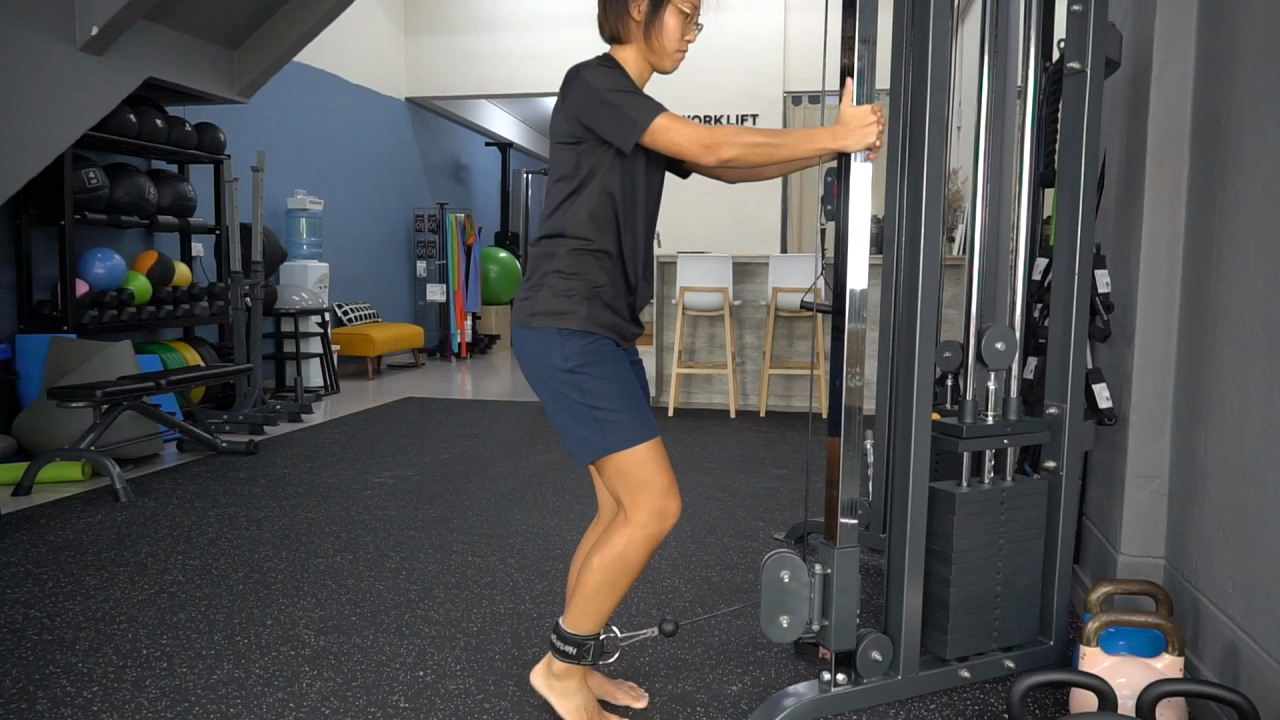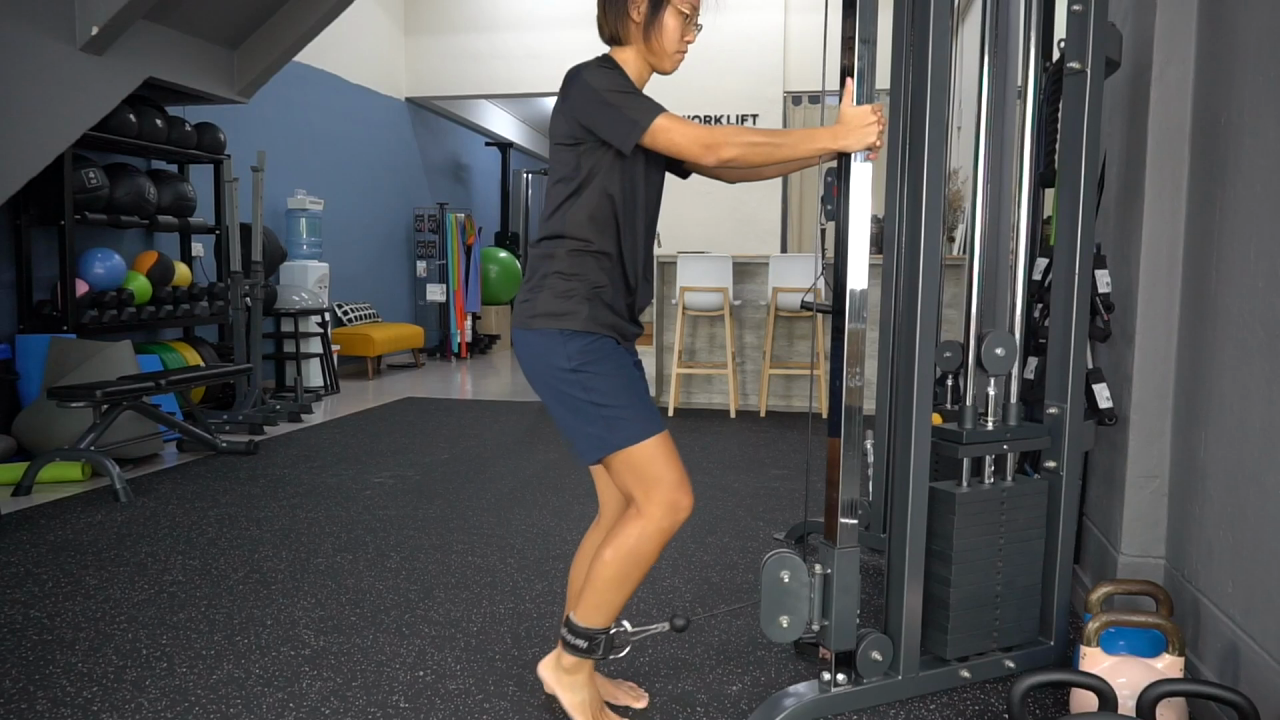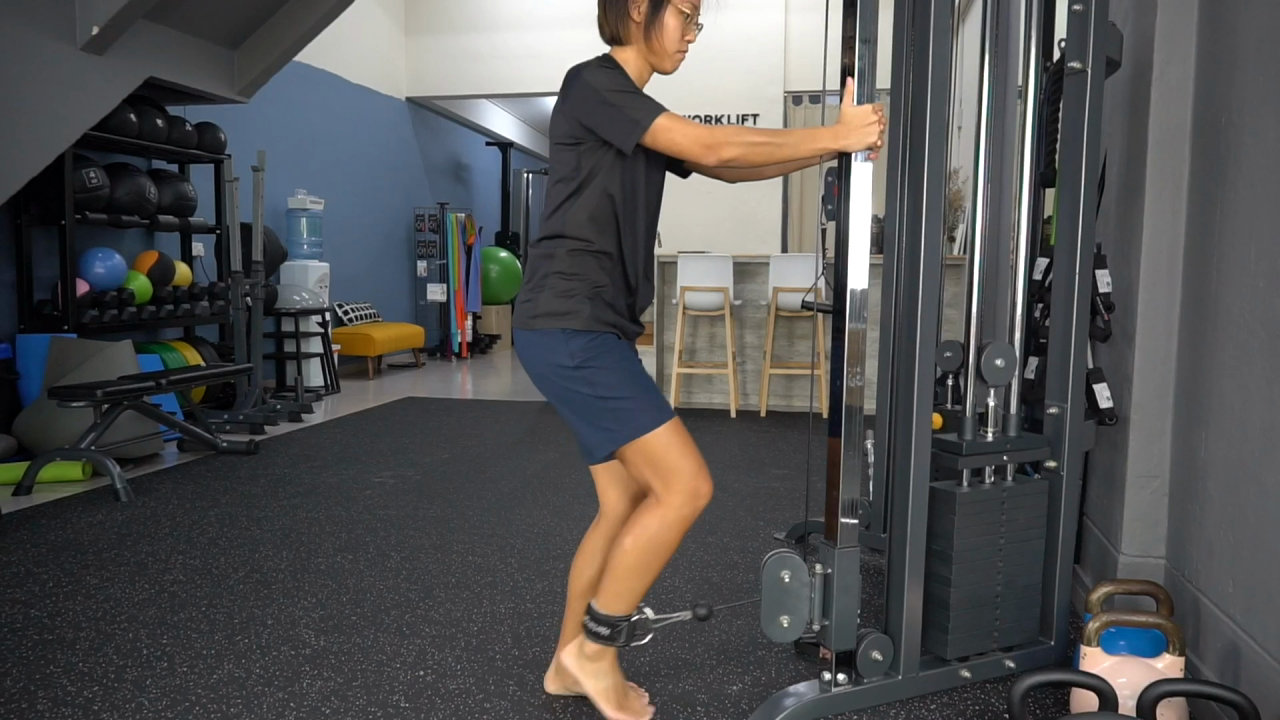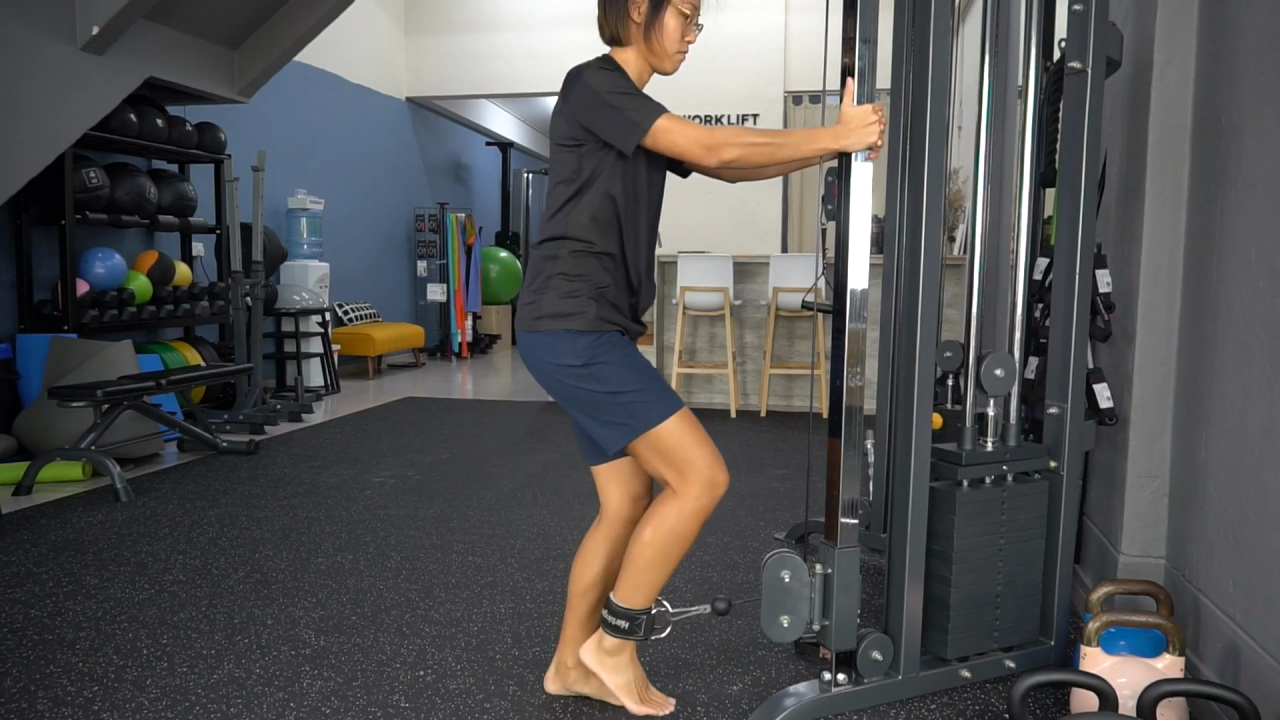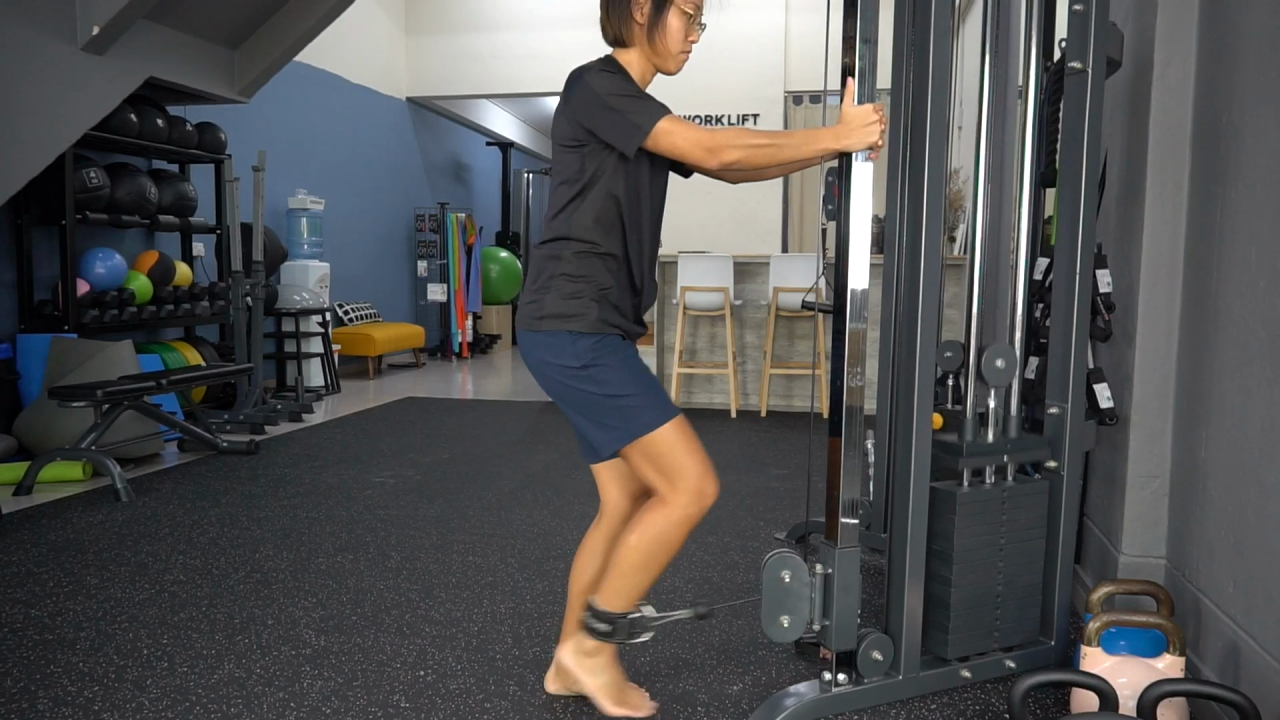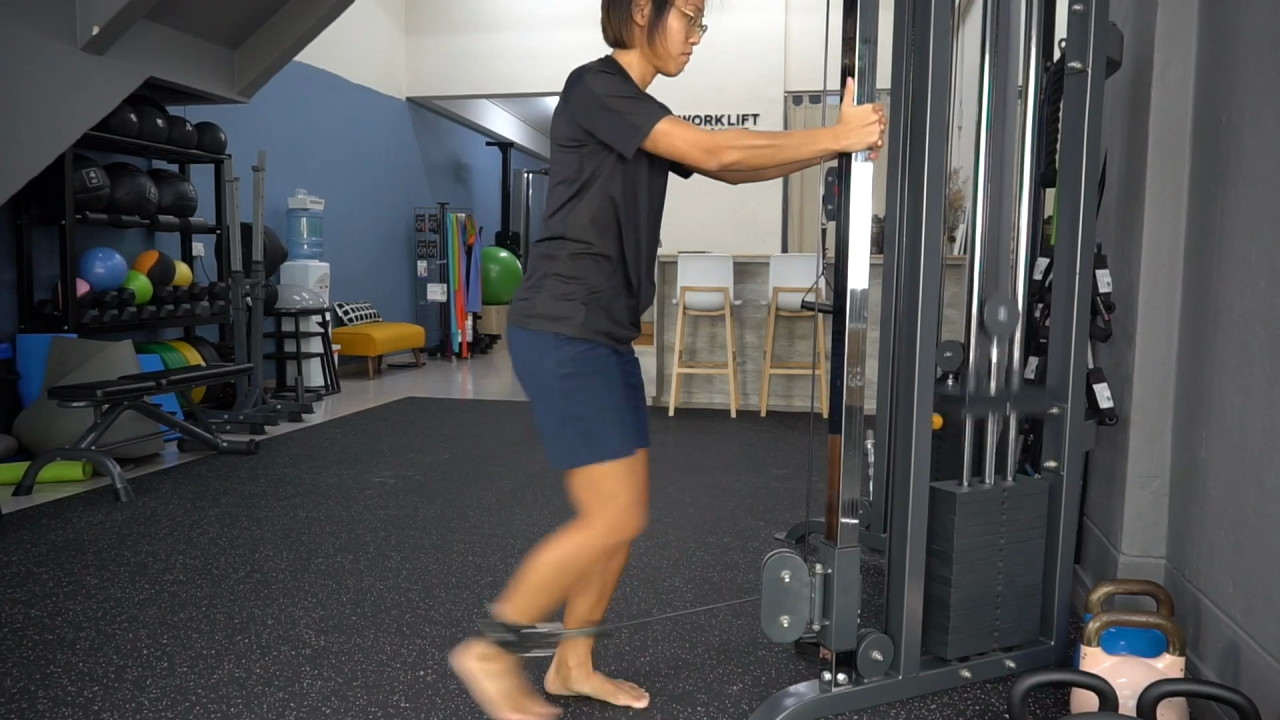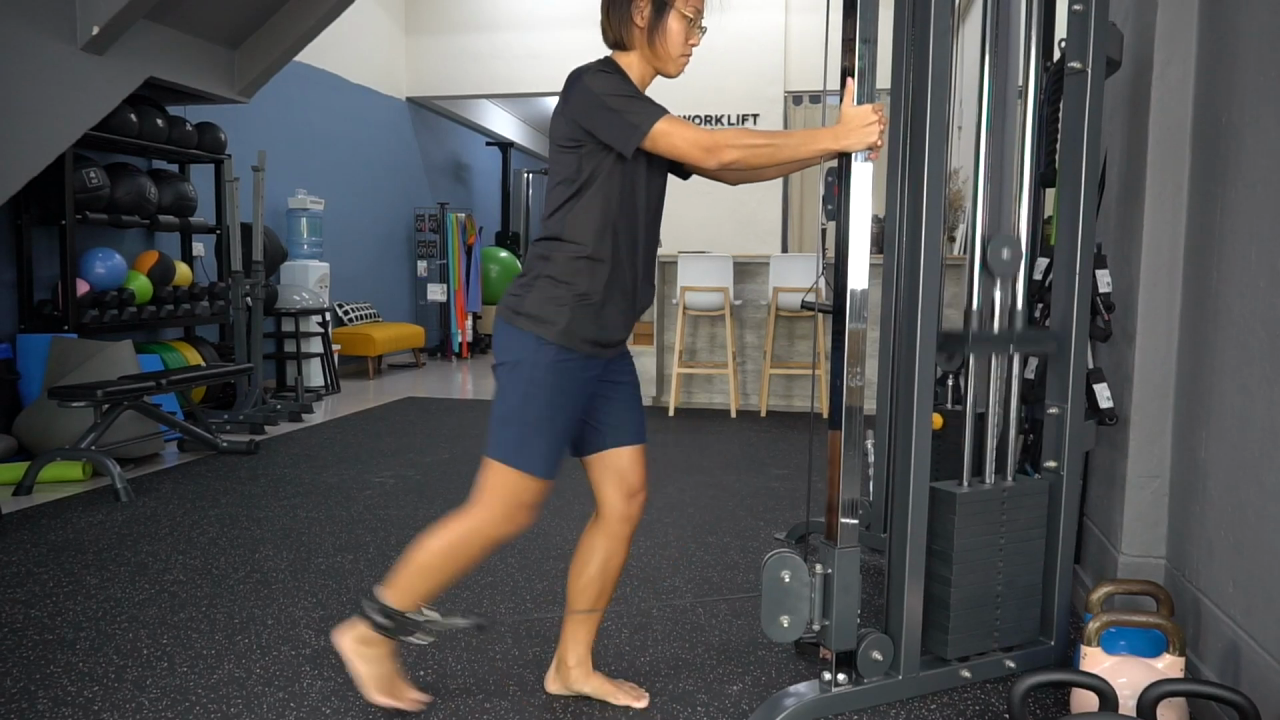
dt=0.2s
person 1, frame 1
left shoulder: (639, 112)
right shoulder: (591, 83)
left elbow: (726, 168)
right elbow: (710, 148)
left wrist: (836, 142)
right wrist: (834, 136)
left hip: (603, 331)
right hip: (565, 329)
left knee: (624, 507)
right knee: (653, 506)
person 1, frame 2
left shoulder: (640, 114)
right shoulder: (591, 84)
left elbow: (726, 169)
right elbow: (711, 149)
left wrist: (836, 142)
right wrist: (834, 137)
left hip: (601, 332)
right hip: (565, 330)
left knee: (627, 505)
right knee: (665, 499)
right ankle: (573, 656)
person 1, frame 3
left shoulder: (636, 111)
right shoulder: (591, 83)
left elbow: (725, 169)
right elbow: (711, 148)
left wrist: (838, 139)
right wrist: (835, 136)
left hip: (600, 330)
right hip: (567, 329)
left knee: (627, 503)
right knee: (685, 486)
right ankle: (596, 646)
person 1, frame 4
left shoulder: (636, 111)
right shoulder: (591, 85)
left elbow: (726, 169)
right elbow: (712, 149)
left wrist: (834, 141)
right wrist: (835, 137)
left hip: (598, 330)
right hip: (570, 328)
left knee: (629, 502)
right knee: (700, 479)
left ankle: (573, 662)
right ankle: (615, 641)
person 1, frame 5
left shoulder: (639, 109)
right shoulder: (594, 86)
left elbow: (728, 169)
right elbow: (713, 152)
left wrist: (836, 139)
right wrist: (835, 137)
left hip: (602, 332)
right hip: (572, 330)
left knee: (629, 502)
right knee: (690, 488)
left ankle: (580, 658)
right ankle: (590, 643)
person 1, frame 6
left shoulder: (636, 106)
right shoulder: (593, 88)
left elbow: (730, 168)
right elbow: (715, 155)
left wrist: (830, 142)
right wrist: (833, 137)
left hip: (602, 335)
right hip: (562, 333)
left knee: (628, 505)
right knee: (613, 518)
right ankle: (489, 648)
person 1, frame 7
left shoulder: (639, 114)
right shoulder: (594, 88)
left elbow: (727, 170)
right elbow: (714, 151)
left wrist: (827, 144)
right wrist: (832, 137)
left hip: (600, 342)
right hip: (548, 333)
left knee: (625, 500)
right knee: (503, 513)
left ankle: (573, 665)
right ankle: (371, 629)
